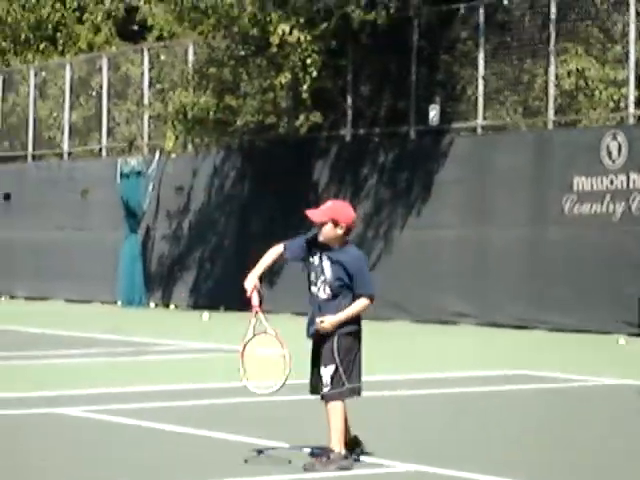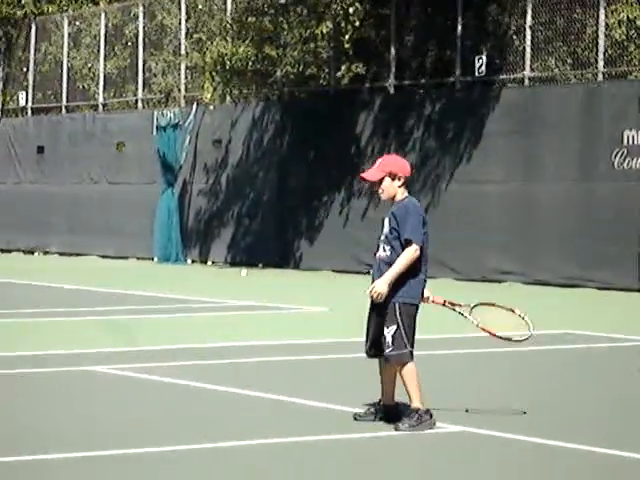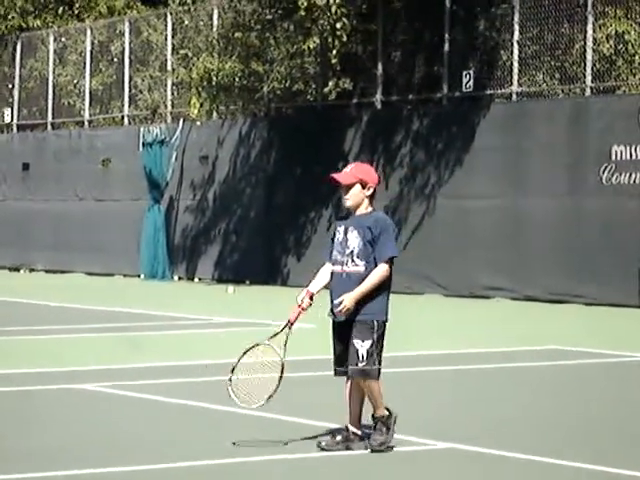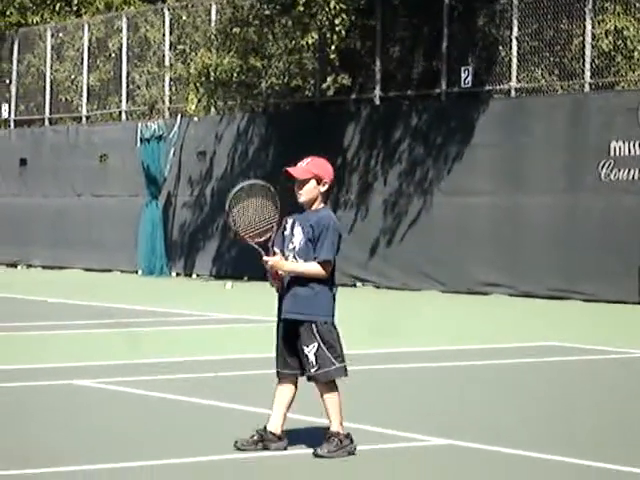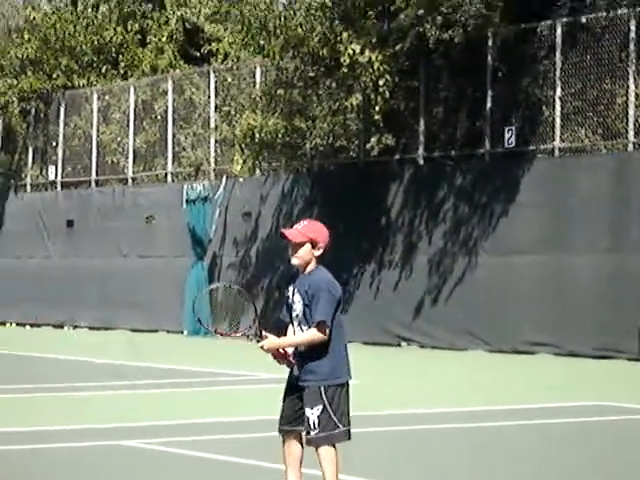
dt=1s
person 1, frame 1
left shoulder: (354, 259)
right shoulder: (312, 243)
left elbow: (366, 298)
right elbow: (280, 249)
left wrist: (337, 319)
right wrist: (255, 274)
left hip: (341, 332)
right hip: (320, 331)
left knee: (333, 390)
right knee: (327, 390)
left ankle: (338, 453)
right ankle: (348, 441)
person 1, frame 2
left shoulder: (410, 209)
right shoulder: (395, 210)
left elbow: (413, 249)
left wrist: (386, 281)
right wrist: (421, 287)
left hip: (402, 295)
right hip: (384, 294)
left knee: (399, 354)
right knee: (378, 351)
left ankle: (420, 413)
right ankle: (386, 406)
person 1, frame 3
left shoulder: (380, 223)
right shoulder: (341, 223)
left elbow: (384, 267)
right elbow: (330, 263)
left wrist: (355, 295)
right wrist: (312, 288)
left hip: (368, 311)
right hip: (342, 310)
left knee: (363, 369)
right knee: (350, 371)
left ankle: (383, 416)
right ankle: (353, 431)
person 1, frame 4
left shoulder: (326, 222)
right shoulder: (294, 218)
left elbow: (322, 268)
left wrist: (284, 266)
right wrist: (274, 270)
left hip: (313, 311)
right hip: (289, 308)
left knee: (321, 373)
right knee: (287, 371)
left ankle: (339, 435)
right ankle: (273, 432)
person 1, frame 5
left shoulder: (322, 284)
right shoulder: (297, 283)
left elbow: (321, 333)
left wrist: (281, 343)
right wrist: (285, 349)
left hip: (323, 375)
right hip: (300, 372)
left knee: (321, 437)
right knee: (290, 431)
